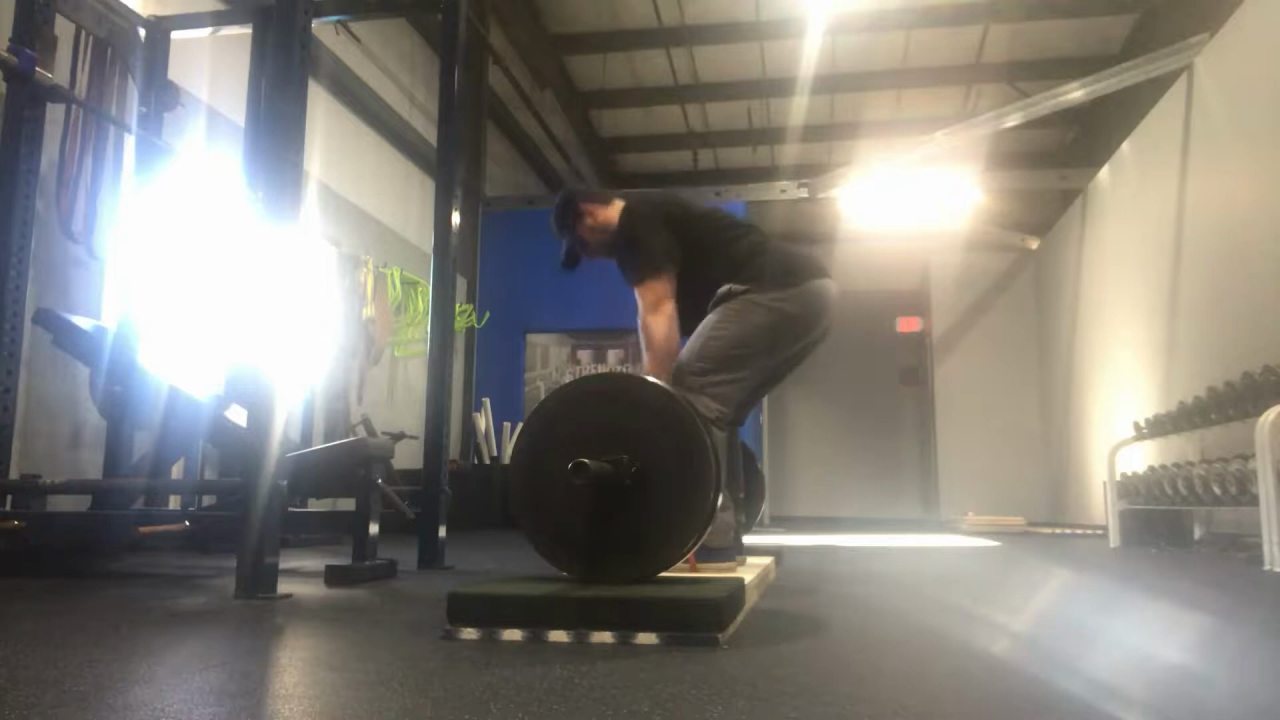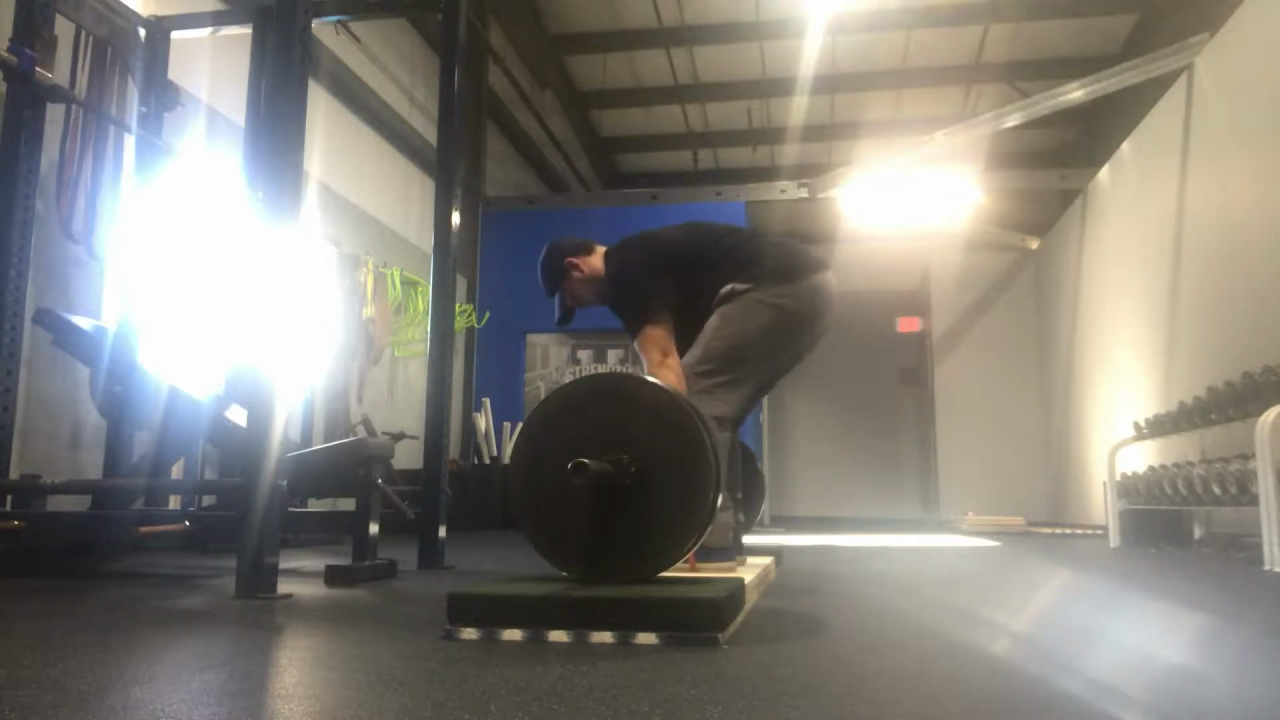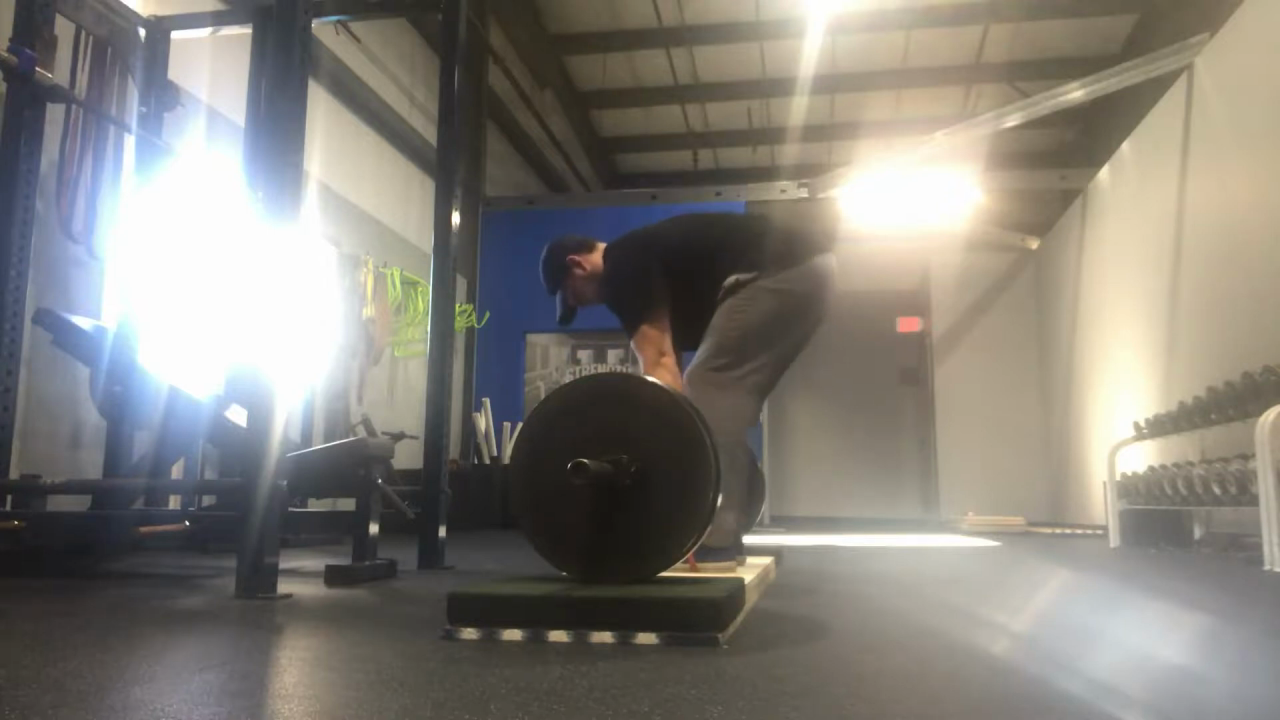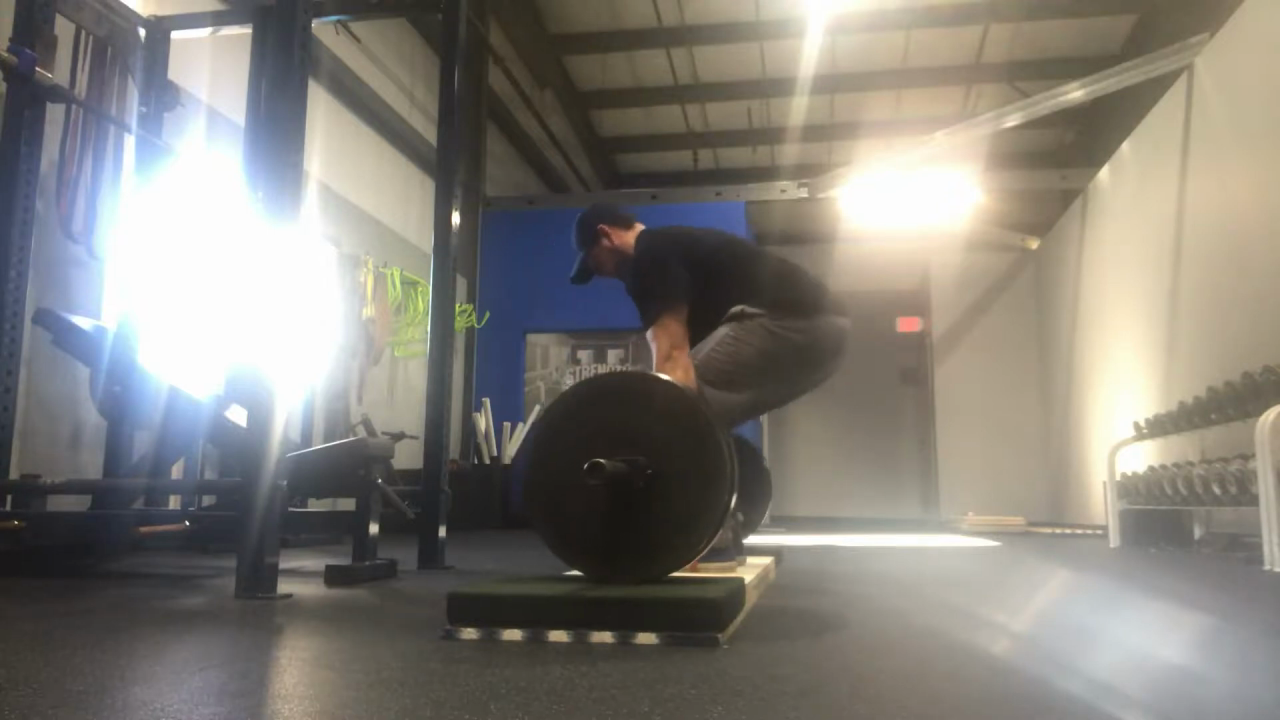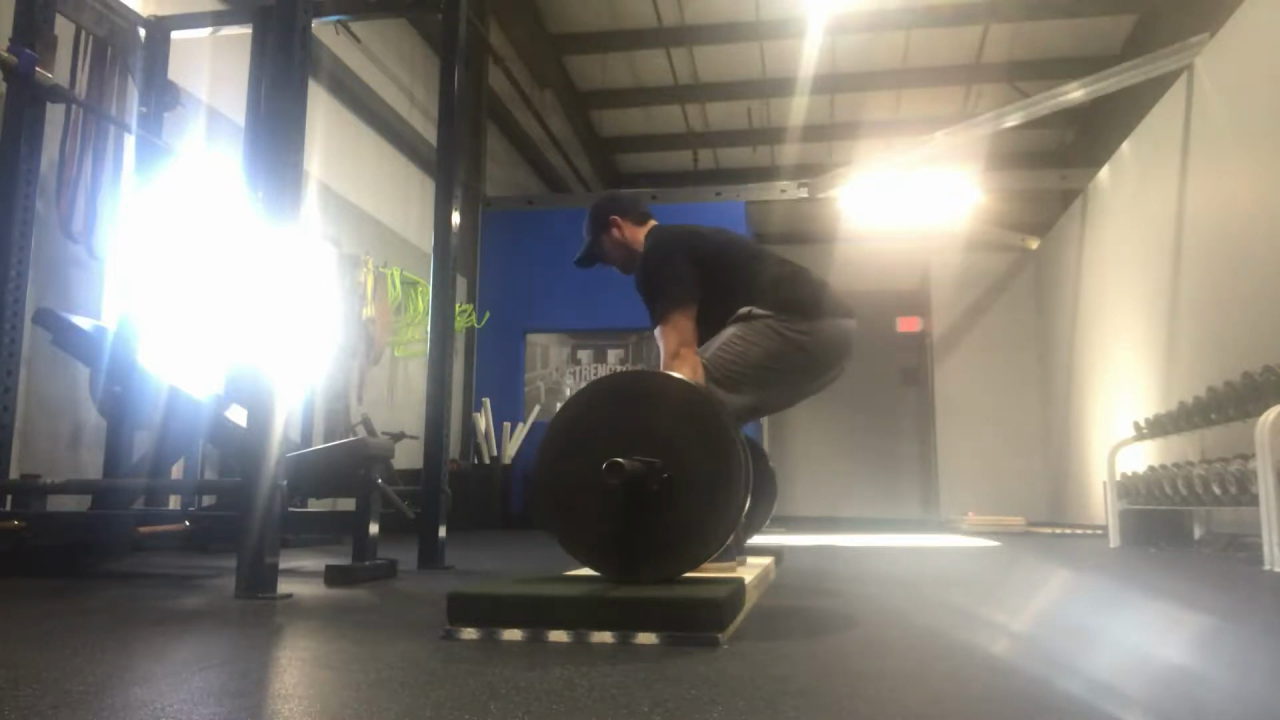
dt=0.4s
person 1, frame 1
left shoulder: (637, 224)
right shoulder: (654, 221)
left elbow: (658, 313)
right elbow: (666, 314)
left hip: (779, 291)
right hip: (808, 292)
left knee: (688, 400)
right knee: (712, 408)
left ankle: (710, 543)
right ankle: (723, 538)
person 1, frame 2
left shoulder: (625, 270)
right shoulder: (639, 261)
left elbow: (663, 362)
right elbow: (669, 359)
left hip: (783, 282)
right hip: (807, 280)
left knee: (700, 395)
right knee: (713, 400)
left ankle: (711, 541)
right ankle: (722, 537)
person 1, frame 3
left shoulder: (624, 265)
right shoulder: (642, 255)
left elbow: (659, 361)
right elbow: (667, 357)
left hip: (786, 270)
right hip: (809, 265)
left knee: (707, 391)
right knee: (721, 396)
left ankle: (712, 542)
right ankle: (724, 535)
person 1, frame 4
left shoulder: (649, 256)
right shoulder: (671, 248)
left elbow: (671, 354)
right elbow: (685, 351)
left hip: (791, 320)
right hip: (822, 323)
left ankle: (707, 543)
right ankle: (720, 536)
person 1, frame 5
left shoulder: (659, 253)
right shoulder: (681, 244)
left elbow: (680, 354)
right elbow: (692, 351)
left hip: (798, 324)
right hip: (828, 325)
